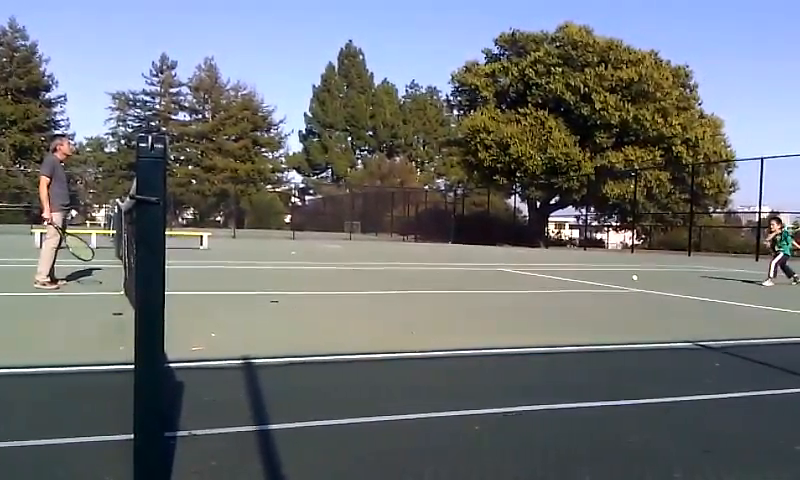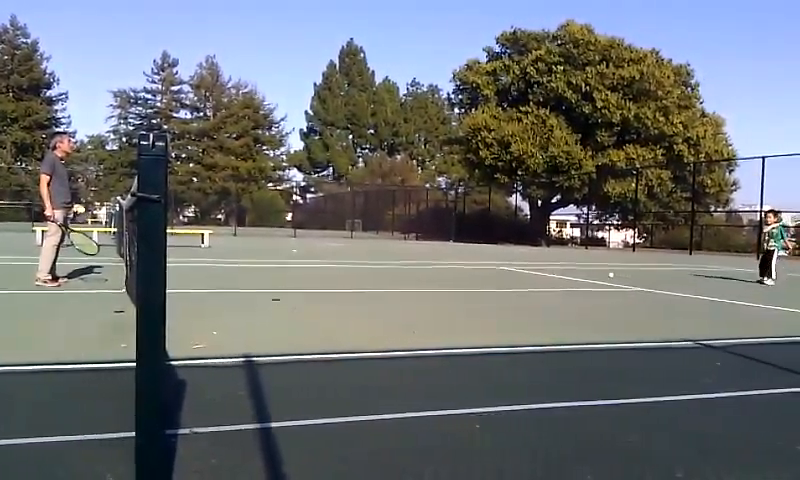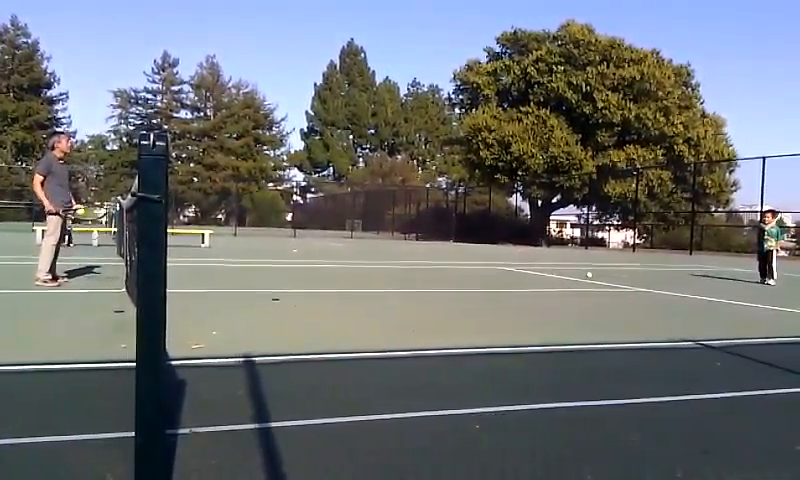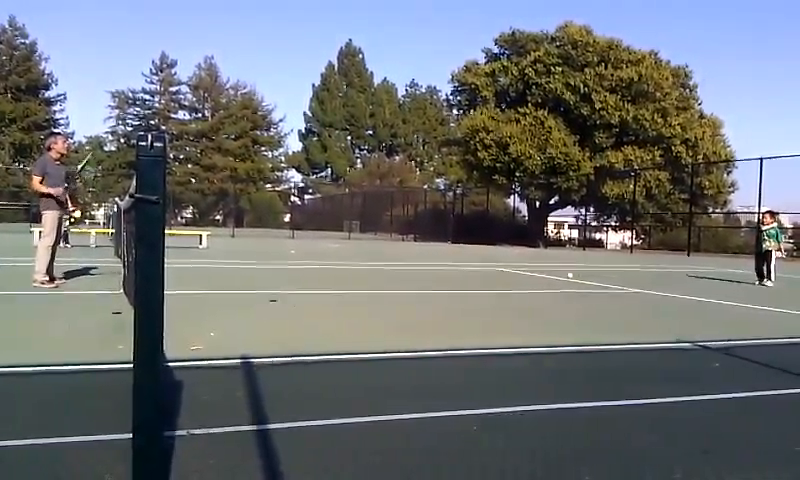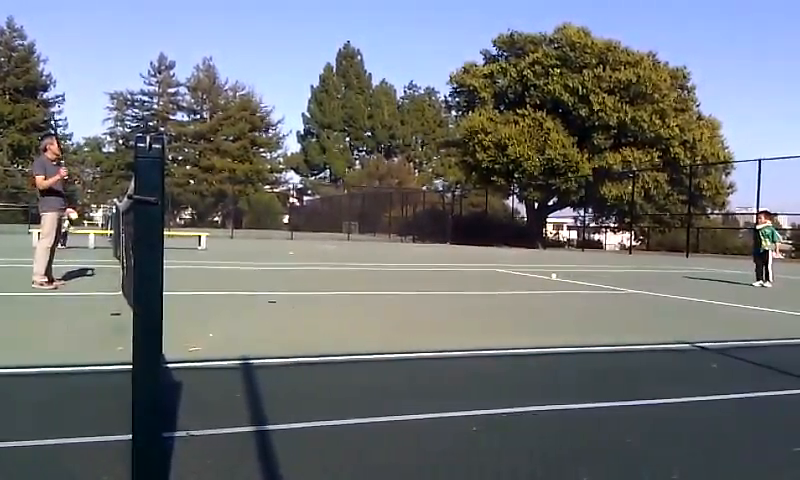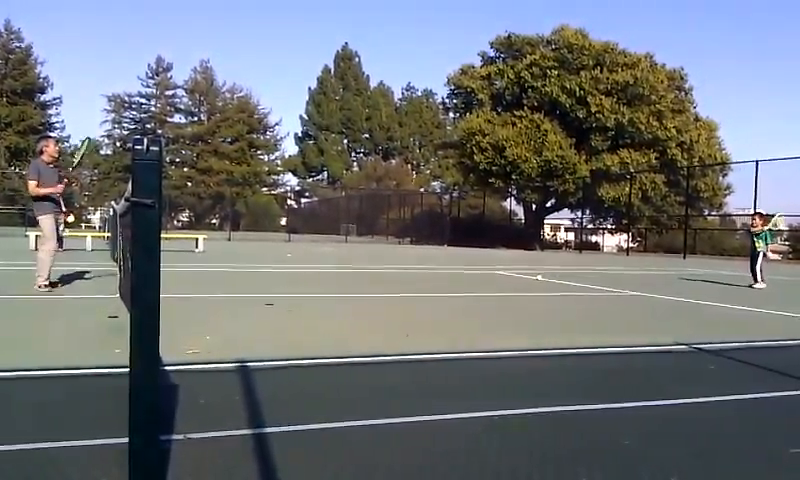
dt=0.4s
person 1, frame 1
left shoulder: (59, 164)
right shoulder: (50, 161)
right elbow: (43, 186)
left wrist: (68, 208)
right wrist: (46, 209)
left hip: (61, 210)
right hip: (54, 211)
left knee: (55, 244)
right knee: (50, 243)
left ankle: (49, 276)
right ankle: (41, 278)
person 1, frame 2
left shoulder: (61, 162)
right shoulder: (50, 159)
right elbow: (43, 184)
left wrist: (71, 204)
right wrist: (48, 207)
left hip: (63, 208)
right hip: (55, 208)
left knee: (57, 242)
right knee: (51, 240)
left ankle: (50, 274)
right ankle: (42, 276)
person 1, frame 3
left shoulder: (63, 163)
right shoulder: (47, 160)
right elbow: (36, 183)
left wrist: (73, 203)
right wrist: (46, 203)
left hip: (64, 208)
right hip: (54, 208)
left knee: (58, 241)
right knee: (51, 240)
left ankle: (51, 273)
right ankle: (42, 276)
person 1, frame 4
left shoulder: (61, 164)
right shoulder: (43, 161)
right elbow: (35, 184)
left wrist: (69, 205)
right wrist: (51, 191)
left hip: (60, 208)
right hip: (50, 207)
left knee: (54, 242)
right knee: (47, 241)
left ankle: (49, 275)
right ankle: (39, 277)
person 1, frame 5
left shoulder: (57, 164)
right shoulder: (40, 162)
right elbow: (41, 184)
left wrist: (66, 206)
right wrist: (58, 176)
left hip: (59, 209)
right hip: (49, 209)
left knee: (53, 244)
right knee: (46, 242)
left ankle: (48, 276)
right ankle: (38, 278)
person 1, frame 6
left shoulder: (54, 168)
right shoulder: (35, 165)
right elbow: (32, 190)
left wrist: (63, 210)
right wrist: (53, 189)
left hip: (55, 212)
right hip: (44, 212)
left knee: (49, 246)
right knee: (49, 245)
left ankle: (45, 279)
right ankle: (41, 281)
